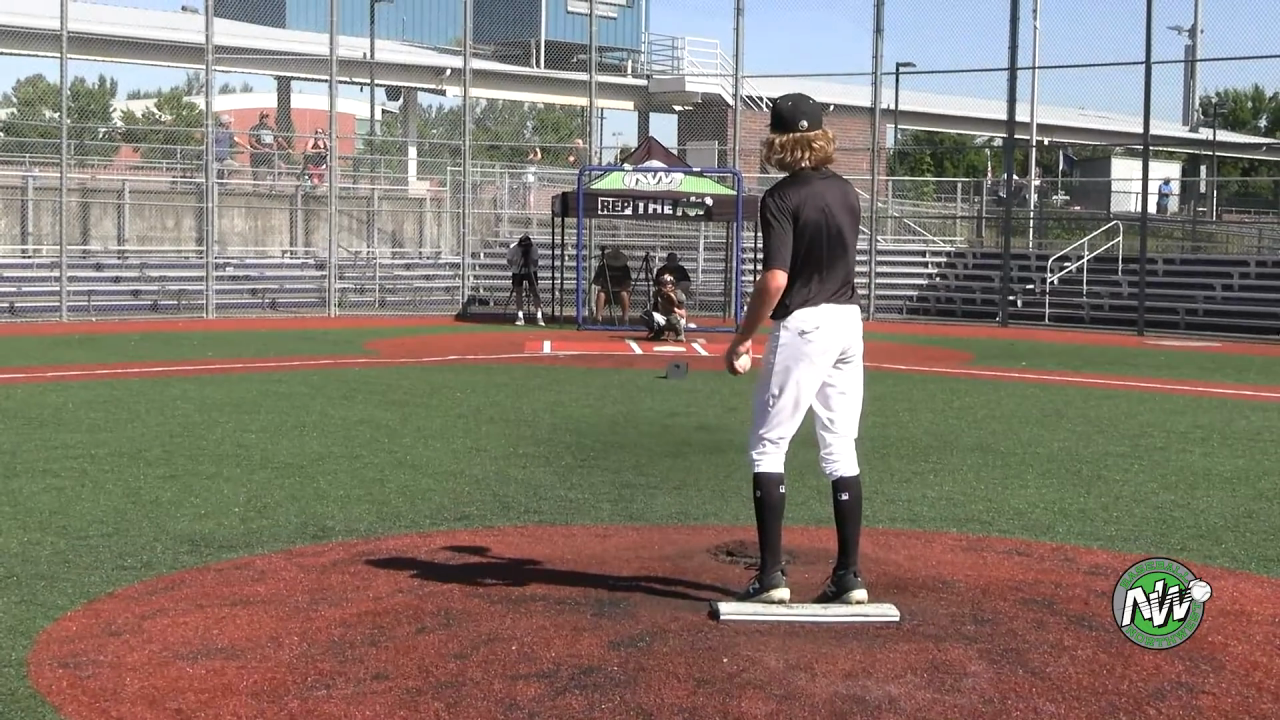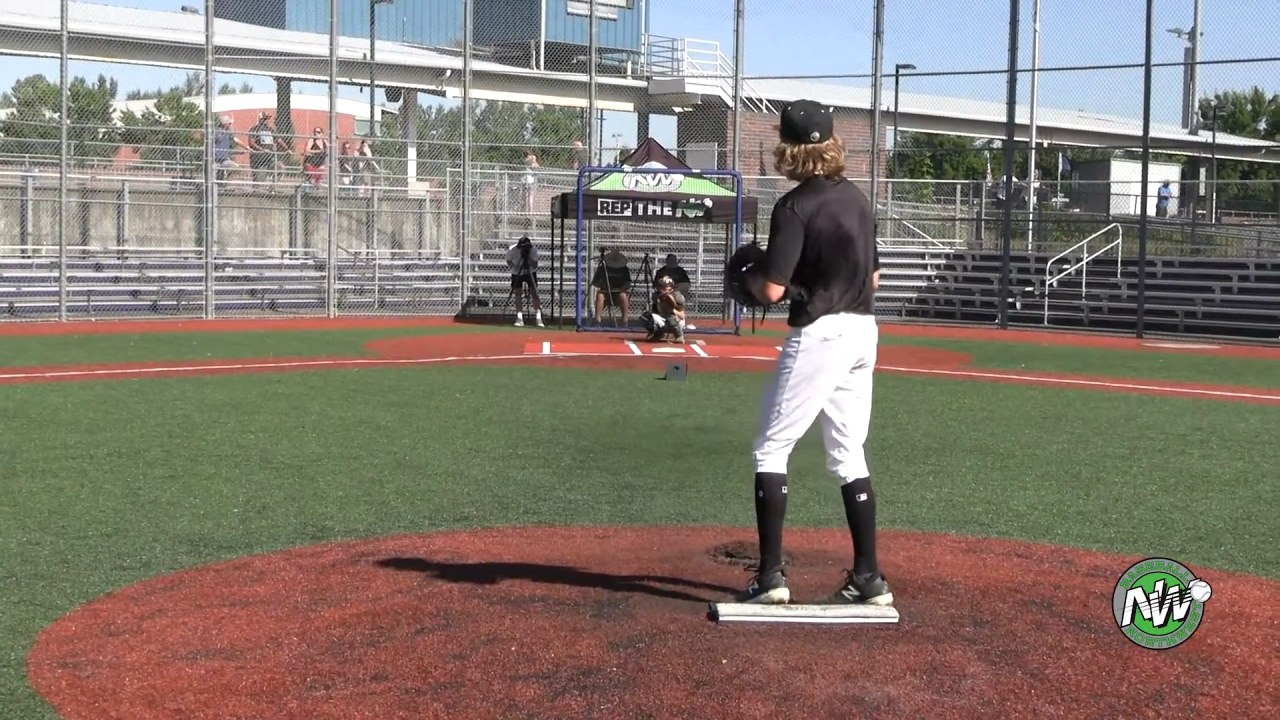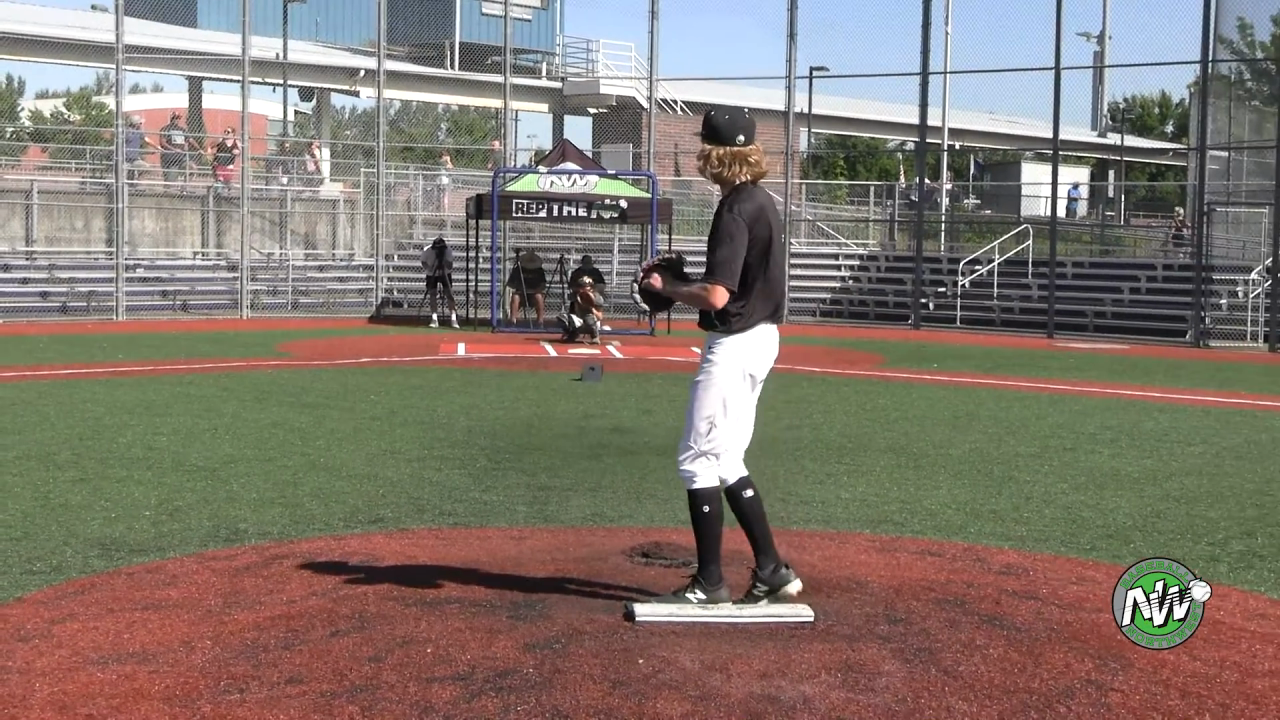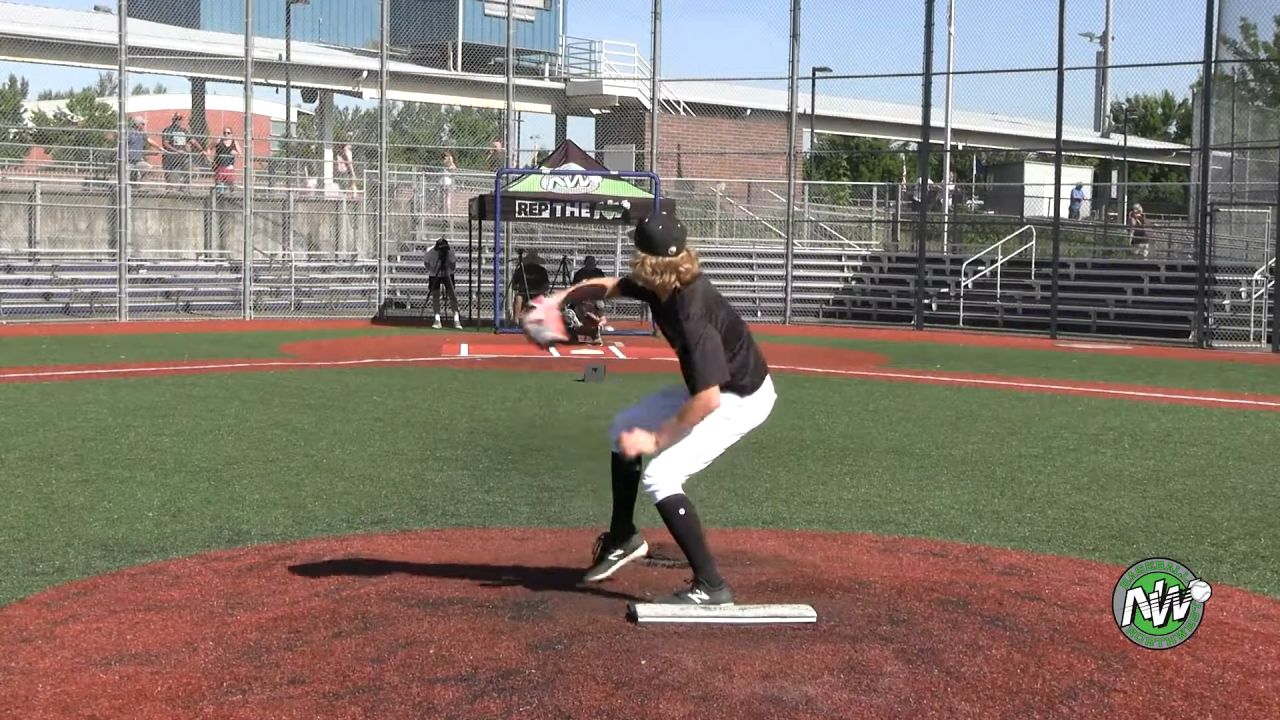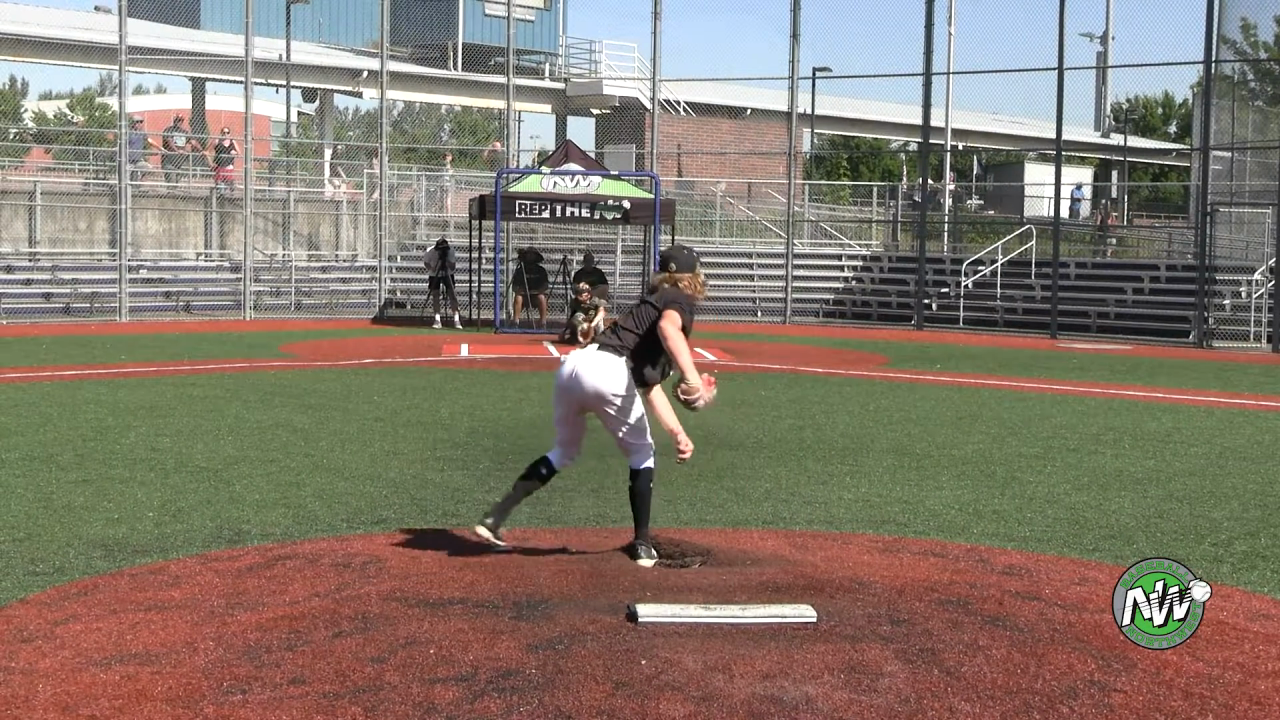
dt=1s
person 1, frame 1
left shoulder: (781, 197)
right shoulder: (848, 193)
left elbow: (776, 279)
left wrist: (742, 337)
left hip: (802, 327)
right hip: (848, 322)
left knee: (768, 448)
right knee: (840, 450)
left ankle: (771, 576)
right ankle: (848, 575)
person 1, frame 2
left shoulder: (796, 206)
right shoulder: (858, 199)
left elbow: (771, 289)
left wrist: (750, 276)
left hip: (818, 336)
right hip: (863, 331)
left knee: (771, 449)
right knee: (849, 455)
left ankle: (770, 576)
right ankle: (868, 579)
person 1, frame 3
left shoulder: (736, 210)
right shoulder: (761, 202)
left elbow: (715, 295)
left wrist: (666, 286)
right wrist: (681, 284)
left hip: (734, 345)
right hip: (756, 339)
left knee: (696, 461)
right knee: (725, 462)
left ankle: (710, 584)
right ankle: (772, 570)
person 1, frame 4
left shoulder: (694, 313)
right shoulder: (656, 286)
left elbow: (707, 397)
right elbow: (610, 286)
left wrist: (656, 440)
right wrist: (560, 297)
left hip: (739, 400)
right hip: (712, 387)
left knee: (660, 478)
right knee: (625, 426)
left ankle: (711, 586)
right ankle: (622, 538)
person 1, frame 5
right shoulder: (681, 303)
left elbow: (651, 389)
right elbow: (667, 326)
left wrist: (678, 433)
right wrist: (691, 374)
left hip: (573, 365)
right hip: (611, 373)
left knee: (563, 452)
right knee: (641, 454)
left ankle: (495, 518)
right ankle: (643, 543)
